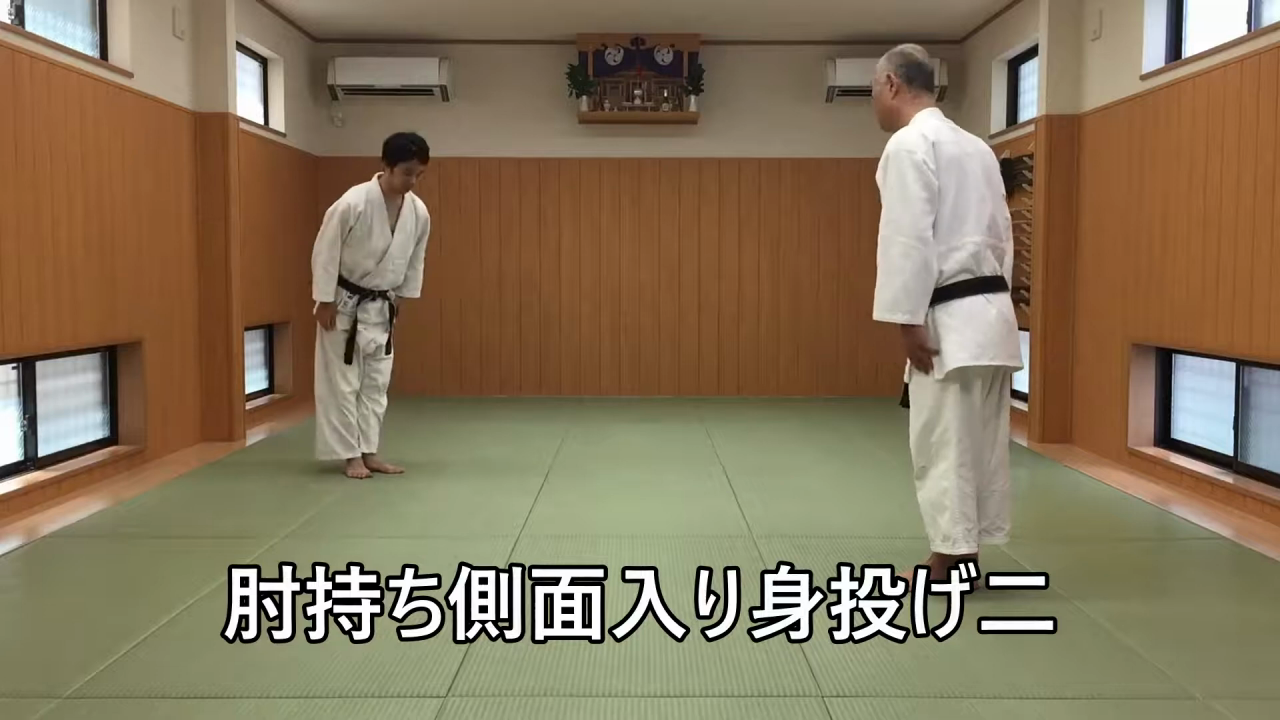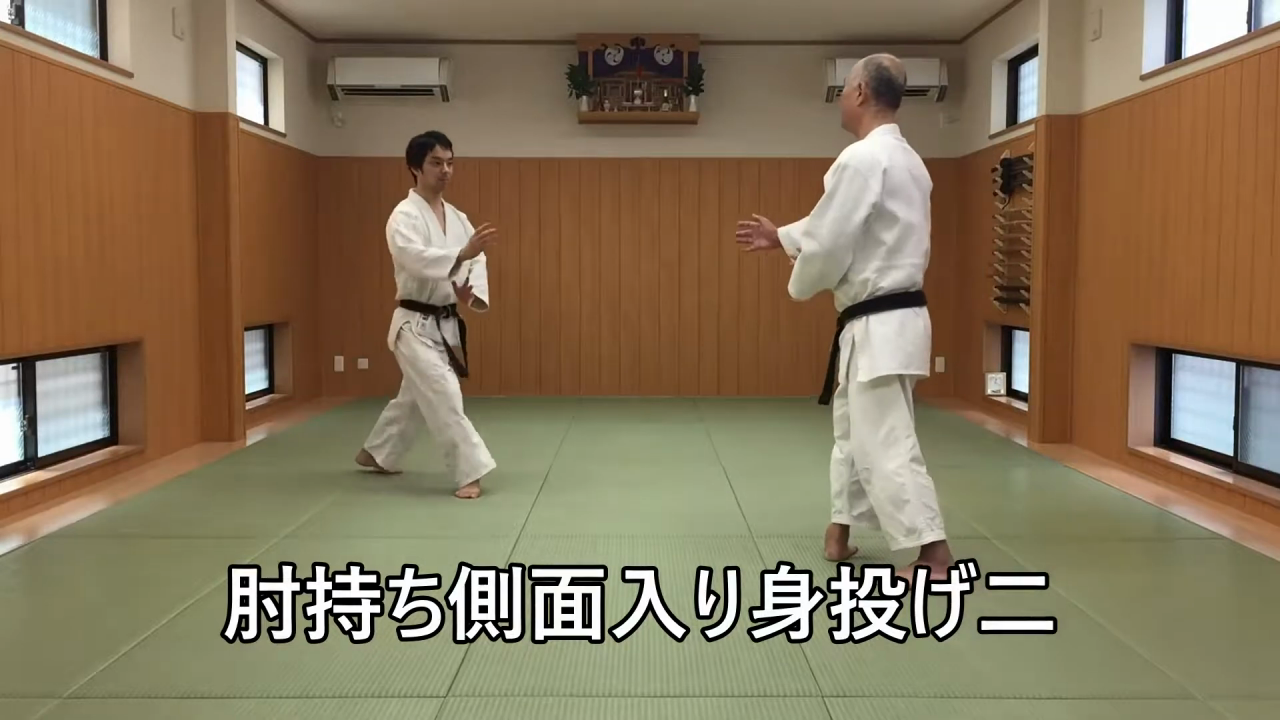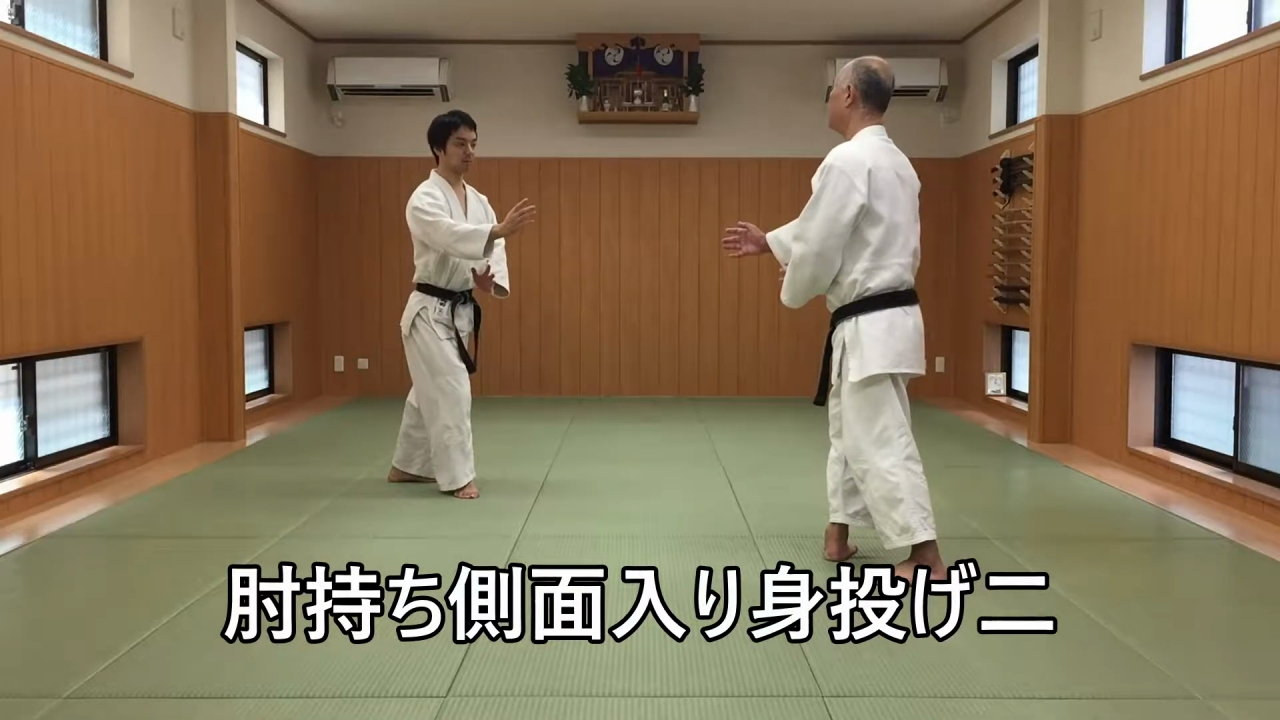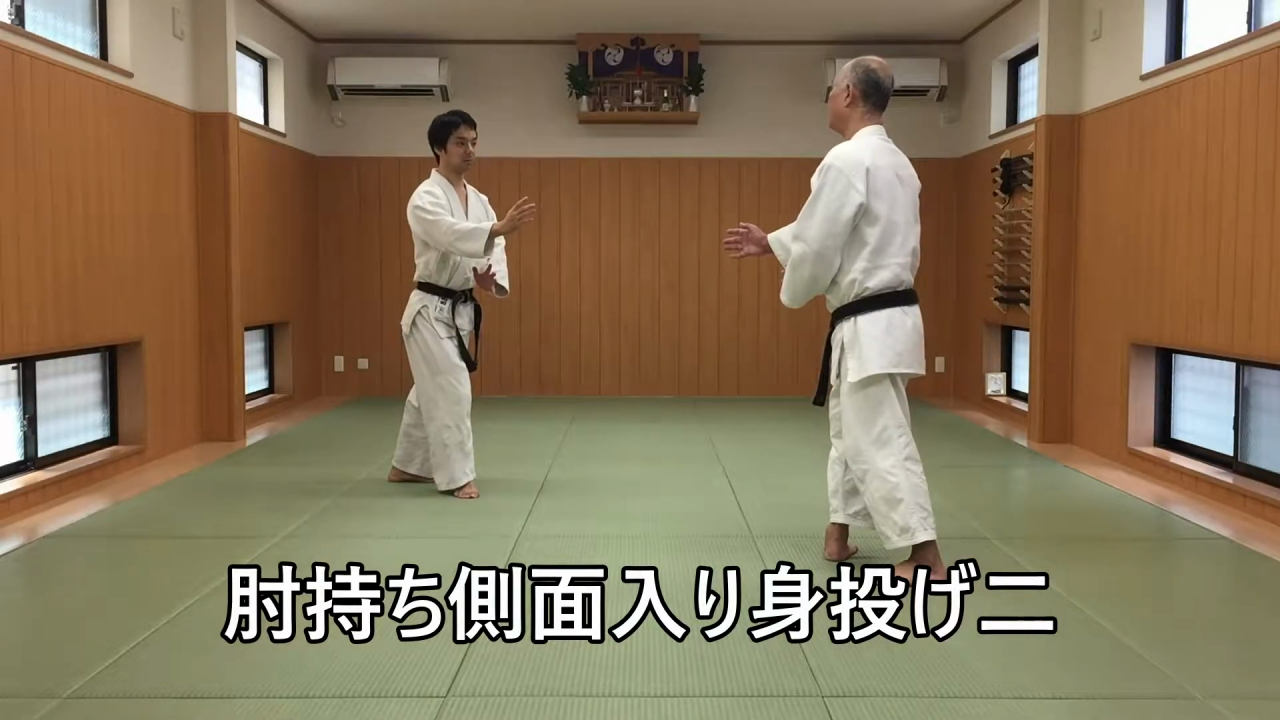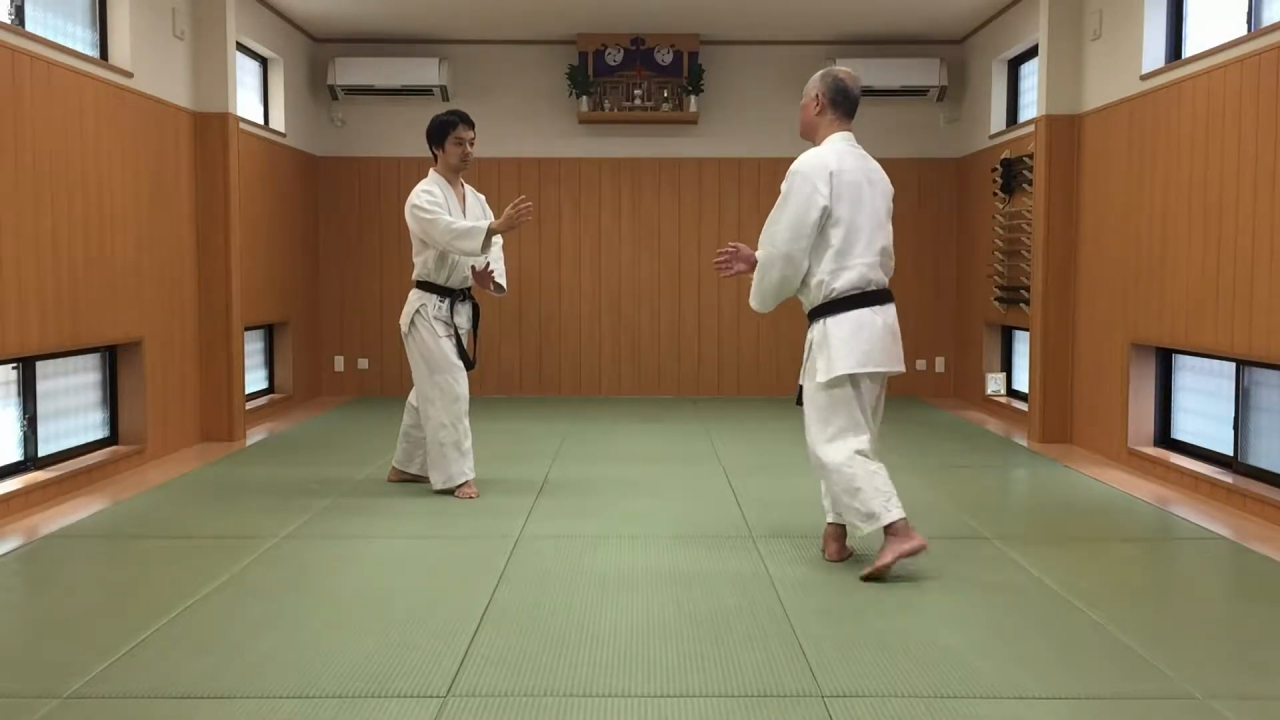
dt=1s
person 1, frame 1
left shoulder: (910, 143)
right shoulder: (975, 146)
left elbow: (907, 238)
right elbow: (1001, 233)
left wrist: (907, 321)
left hip: (950, 315)
right hip: (992, 309)
left knee: (942, 445)
right knee: (982, 442)
left ankle: (951, 558)
right ankle: (967, 551)
person 1, frame 2
left shoulder: (863, 158)
right shoulder: (905, 159)
left elbow: (830, 241)
left wrist: (801, 284)
right wrist: (781, 237)
left hip: (878, 325)
right hip: (894, 317)
left knee: (887, 446)
right knee: (853, 430)
left ankle: (933, 554)
right ankle: (841, 532)
person 1, frame 3
left shoulder: (848, 160)
right shoulder: (893, 161)
left elbow: (820, 244)
left wrist: (792, 292)
right wrist: (769, 241)
left hip: (869, 324)
right hip: (883, 317)
left knee: (881, 444)
right knee: (849, 432)
left ankle: (927, 558)
right ankle: (839, 535)
person 1, frame 4
left shoulder: (847, 160)
right shoulder: (895, 161)
left elbow: (818, 245)
left wrist: (792, 293)
right wrist: (771, 243)
left hip: (869, 324)
right hip: (886, 316)
left knee: (880, 444)
right knee: (850, 433)
left ankle: (926, 557)
right ankle: (839, 534)
person 1, frame 5
left shoulder: (814, 165)
right shoulder: (871, 169)
left elbow: (785, 248)
left wrist: (762, 295)
right wrist: (761, 259)
left hip: (841, 324)
right hip: (875, 315)
left knee: (836, 441)
right knee: (849, 435)
left ankle: (898, 530)
right ankle: (838, 533)
person 2, frame 1
left shoulder: (418, 212)
right shoulder: (354, 203)
left elbow: (414, 260)
right elbow: (326, 252)
left wrist: (402, 298)
right wrist: (325, 302)
left hip: (380, 306)
right hip: (345, 303)
left knee: (376, 383)
right knee: (341, 382)
left ankle: (368, 452)
right ankle: (350, 455)
person 2, frame 2
left shoulder: (458, 217)
right shoulder: (404, 216)
left elbow: (477, 262)
right elbow: (415, 257)
left wrist: (472, 291)
right wrist: (463, 252)
left hip: (446, 322)
right hip: (416, 324)
left knee: (414, 396)
right knee: (445, 397)
left ankle: (374, 454)
right ankle: (469, 472)
person 2, frame 3
left shoulder: (477, 200)
right shoulder: (424, 199)
left elbow: (491, 246)
right elbow: (450, 236)
left wrist: (492, 278)
right wrist: (500, 230)
left hip: (460, 310)
right hip: (430, 311)
left knee: (428, 391)
right knee: (451, 392)
left ankle: (407, 465)
right ankle: (458, 476)
person 2, frame 4
left shoulder: (478, 200)
right shoulder: (426, 198)
left elbow: (492, 246)
right elbow: (451, 234)
left wrist: (493, 277)
right wrist: (500, 228)
left hip: (460, 309)
right hip: (431, 309)
left knee: (430, 390)
right knee: (452, 391)
left ankle: (407, 465)
right ankle: (457, 475)
person 2, frame 5
left shoulder: (475, 199)
right shoulder: (424, 197)
left elbow: (490, 244)
right elbow: (449, 233)
left wrist: (491, 276)
right wrist: (497, 226)
left hip: (458, 307)
right hip: (429, 308)
left knee: (431, 391)
right knee: (448, 390)
left ankle: (407, 465)
right ankle: (455, 475)
